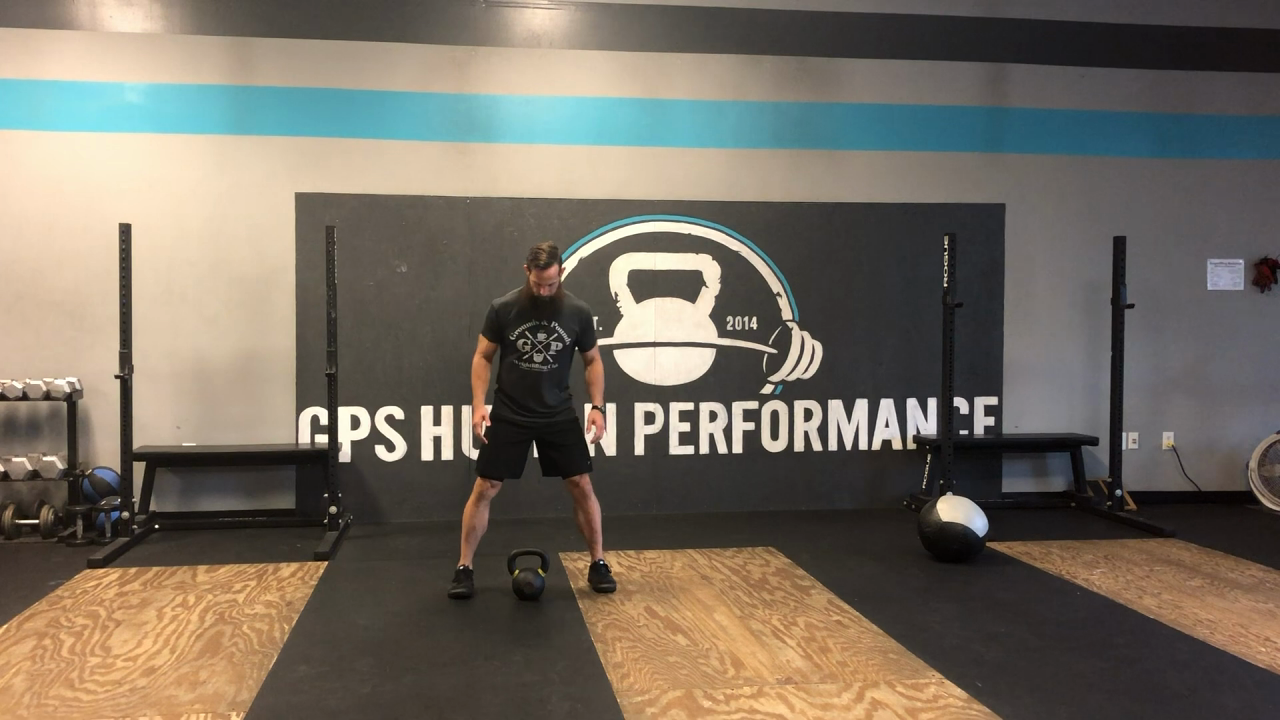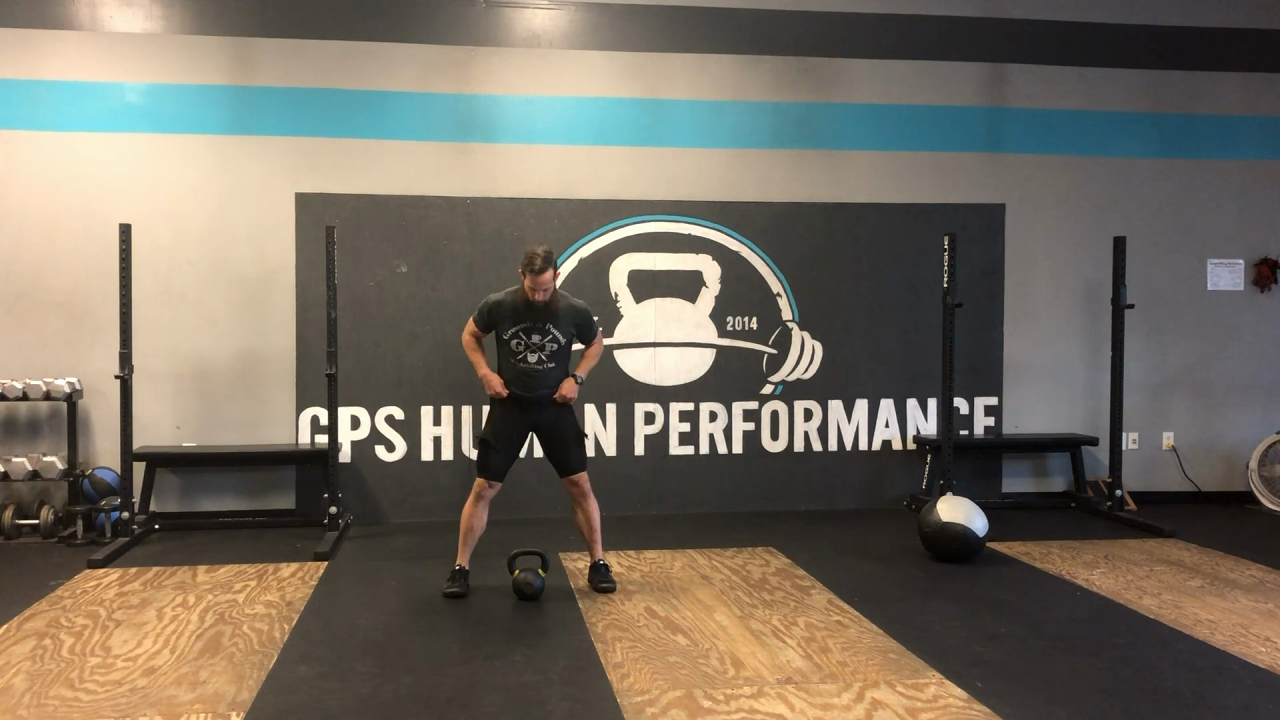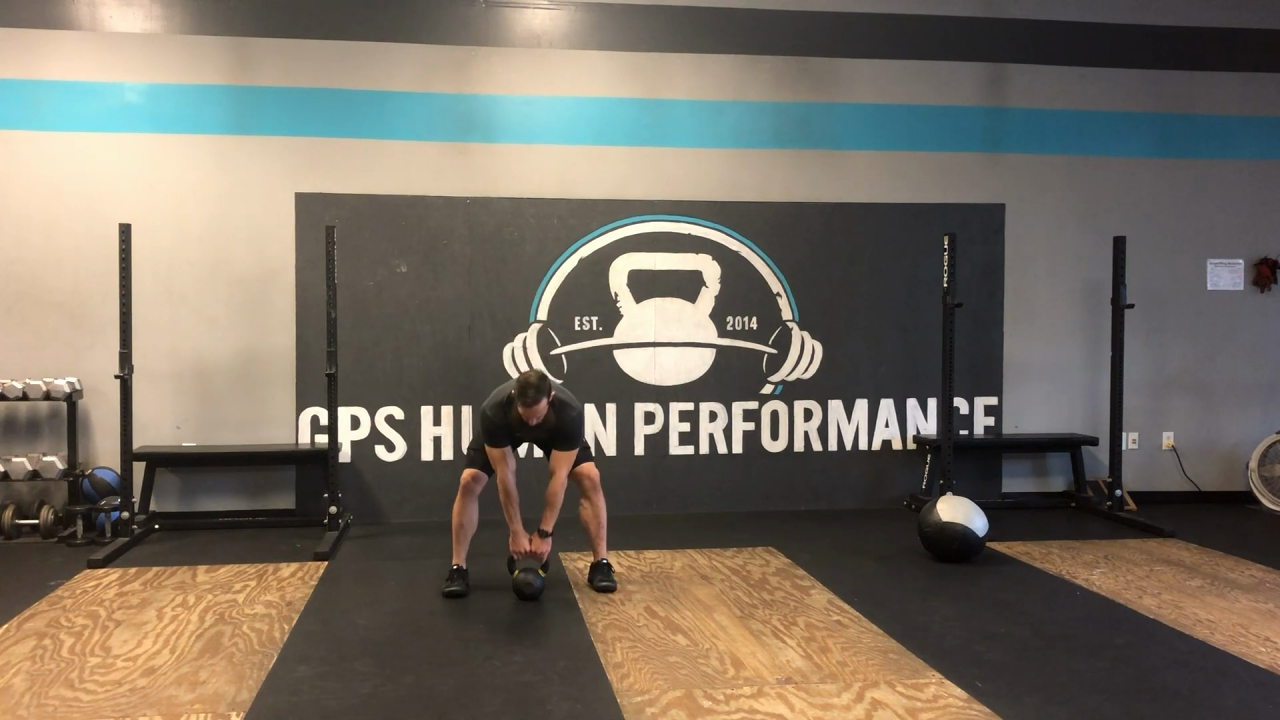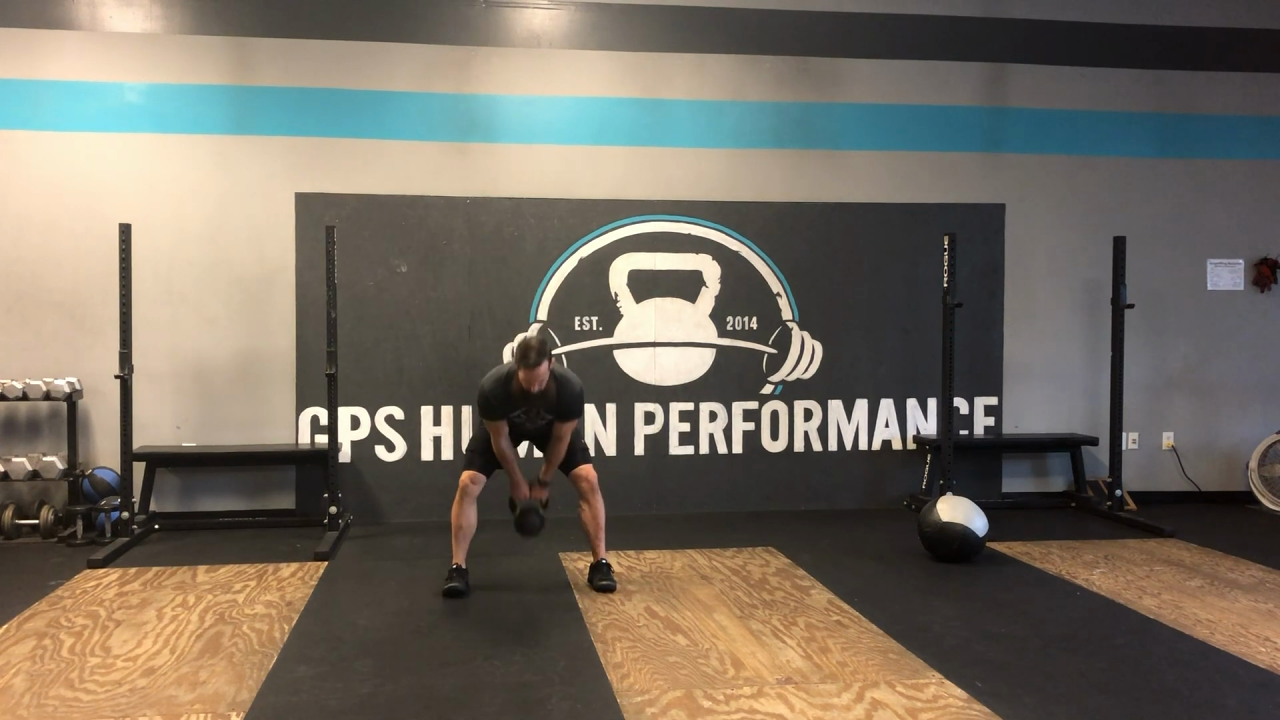
dt=0.7s
person 1, frame 1
left shoulder: (578, 312)
right shoulder: (503, 309)
left elbow: (592, 360)
right elbow: (482, 357)
left wrist: (597, 405)
right wrist: (478, 405)
left hip: (559, 414)
right hip: (509, 415)
left knee: (582, 486)
right knee: (485, 489)
left ankle: (598, 564)
right ankle: (464, 568)
person 1, frame 2
left shoulder: (575, 310)
right shoulder: (497, 304)
left elbow: (596, 344)
right elbow: (469, 336)
left wrist: (577, 377)
right wrist: (485, 373)
left hip: (555, 407)
right hip: (508, 406)
left knee: (580, 484)
right knee: (484, 489)
left ankle: (598, 564)
right ankle: (460, 569)
person 1, frame 3
left shoulder: (569, 412)
right shoulder: (494, 411)
left elbow: (559, 476)
right elbow: (506, 474)
left wrist: (544, 533)
right wrist: (516, 532)
left hip: (553, 431)
right hip: (507, 430)
left knee: (589, 478)
right knee: (470, 481)
left ankle: (601, 564)
right ankle: (458, 568)
person 1, frame 4
left shoulder: (571, 387)
right shoulder: (492, 387)
left elbow: (561, 439)
right elbow: (500, 439)
left wrist: (544, 482)
right wrist: (516, 483)
left hip: (553, 427)
right hip: (502, 427)
left knee: (587, 480)
right knee: (468, 484)
left ankle: (600, 564)
right ankle: (458, 568)
